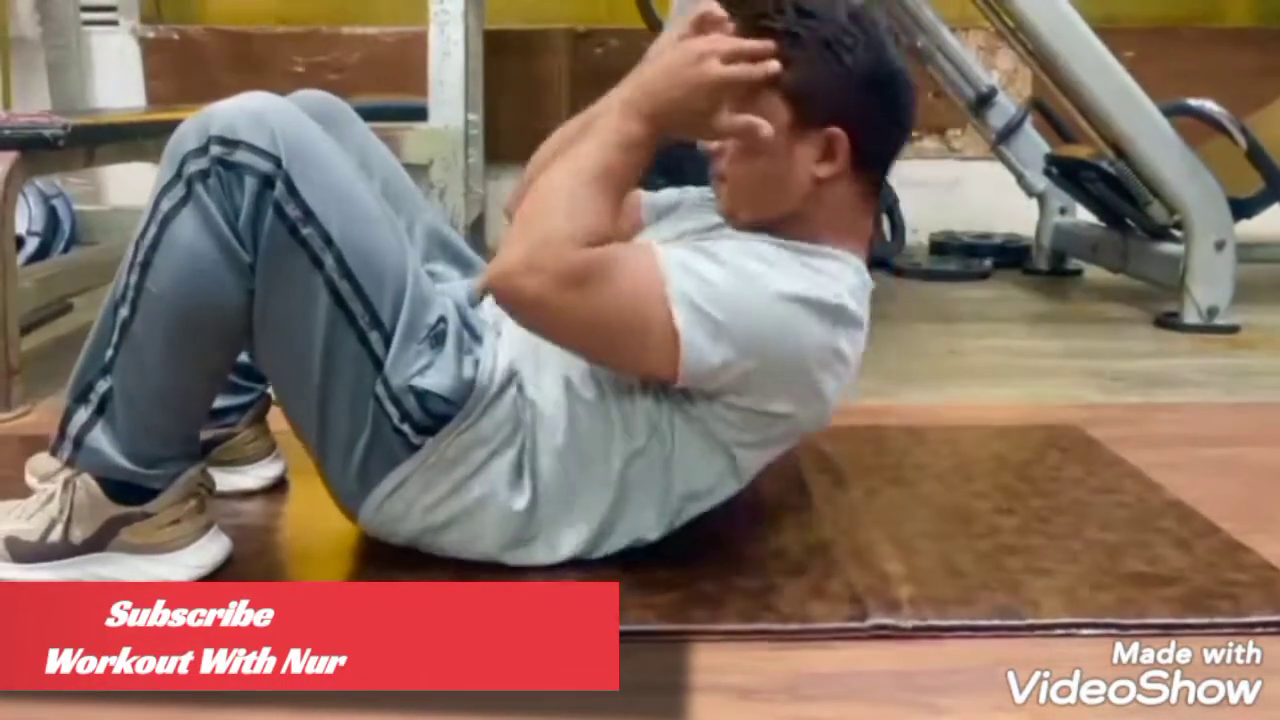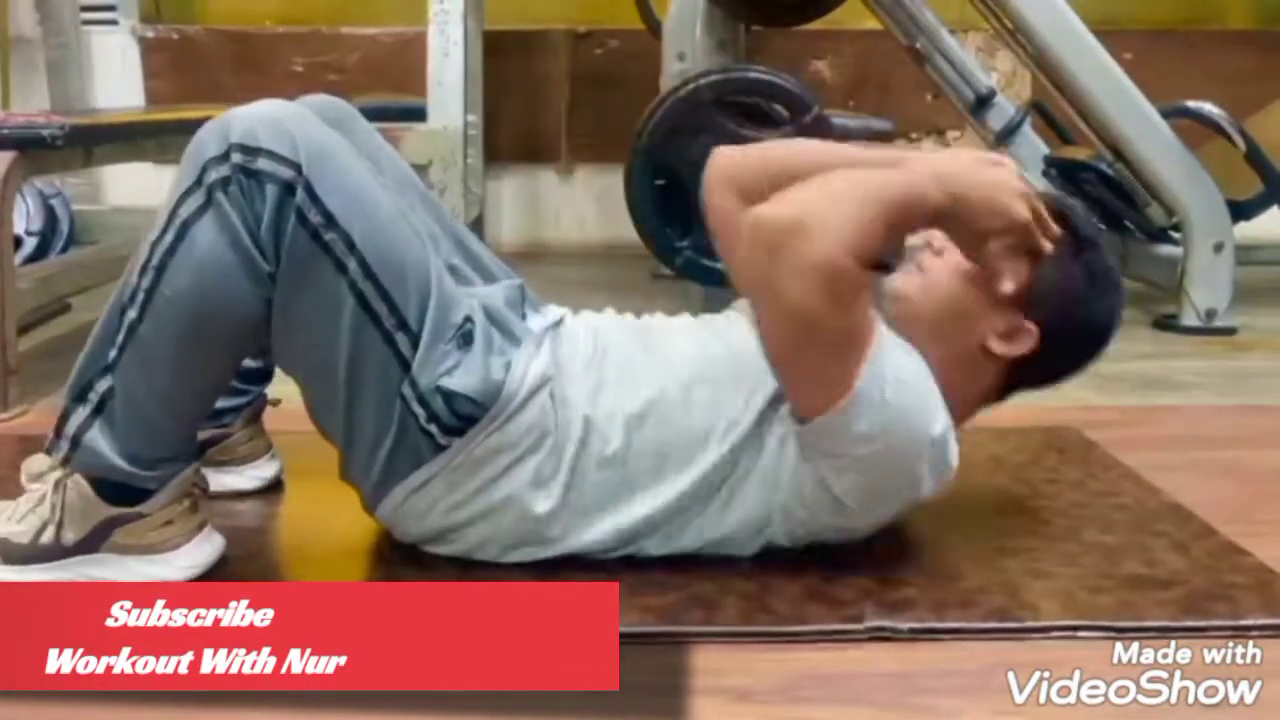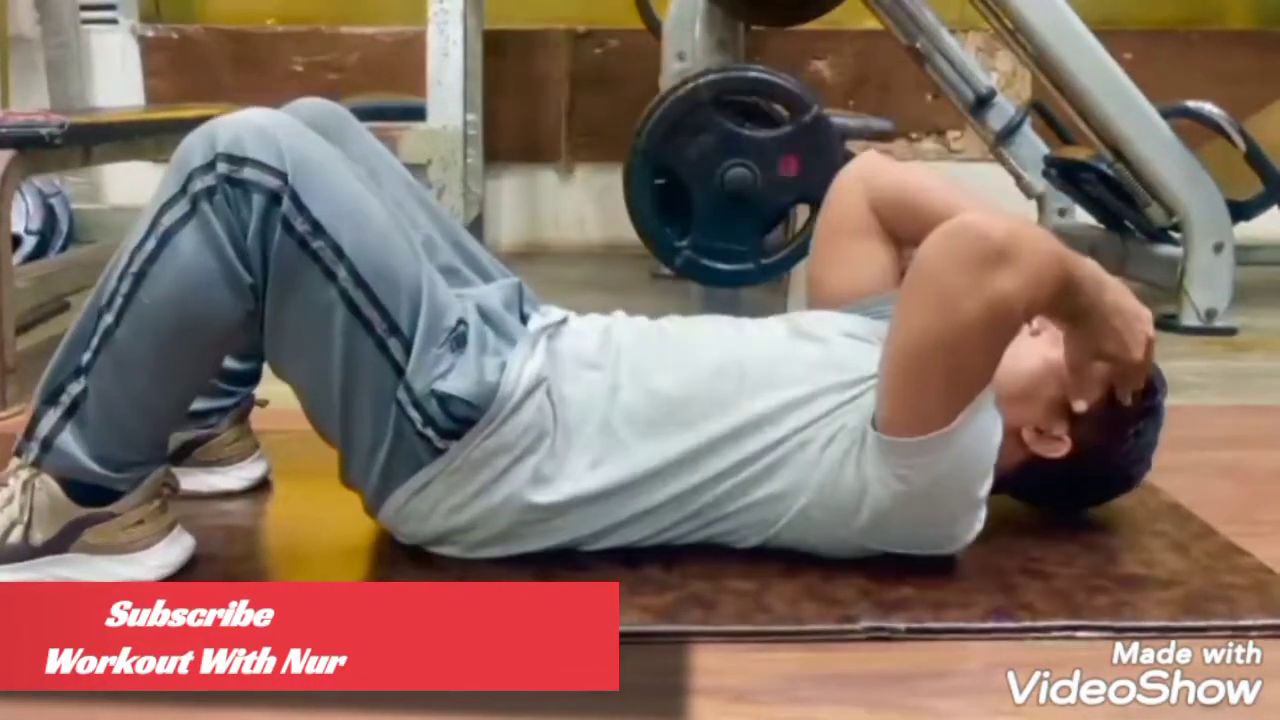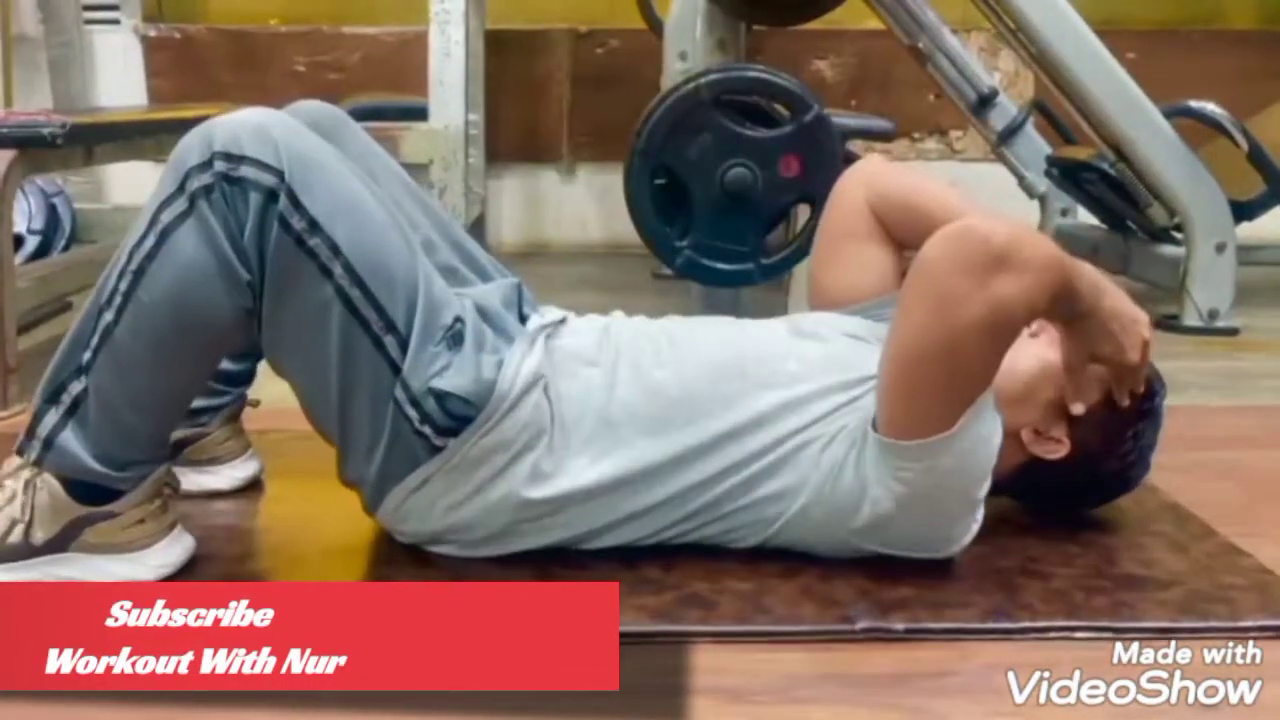
dt=0.3s
person 1, frame 1
left shoulder: (790, 309)
right shoulder: (763, 224)
left elbow: (533, 271)
right elbow: (548, 211)
left wrist: (644, 106)
right wrist: (652, 100)
left hip: (445, 458)
right hip: (485, 371)
left knee: (240, 147)
right knee: (305, 123)
left ankle: (127, 496)
right ankle: (218, 422)
person 1, frame 2
left shoulder: (894, 437)
right shoulder: (873, 350)
left elbow: (785, 240)
right elbow: (729, 181)
left wrist: (934, 182)
right wrist: (924, 175)
left hip: (469, 446)
right hip: (520, 355)
left knee: (256, 159)
right knee: (309, 129)
left ankle: (113, 495)
right ankle: (202, 425)
person 1, frame 3
left shoulder: (932, 480)
right shoulder: (893, 360)
left elbow: (984, 256)
right elbow: (863, 184)
left wrist: (1085, 288)
right wrist: (1064, 267)
left hip: (470, 441)
right hip: (522, 354)
left knee: (242, 168)
right knee: (306, 130)
right ankle: (190, 425)
person 1, frame 4
left shoulder: (924, 483)
right shoulder: (894, 357)
left elbow: (986, 261)
right elbow: (865, 189)
left wrist: (1084, 291)
right wrist: (1076, 289)
left hip: (469, 442)
right hip: (520, 357)
left knee: (240, 167)
right knee: (305, 134)
right ankle: (183, 419)
